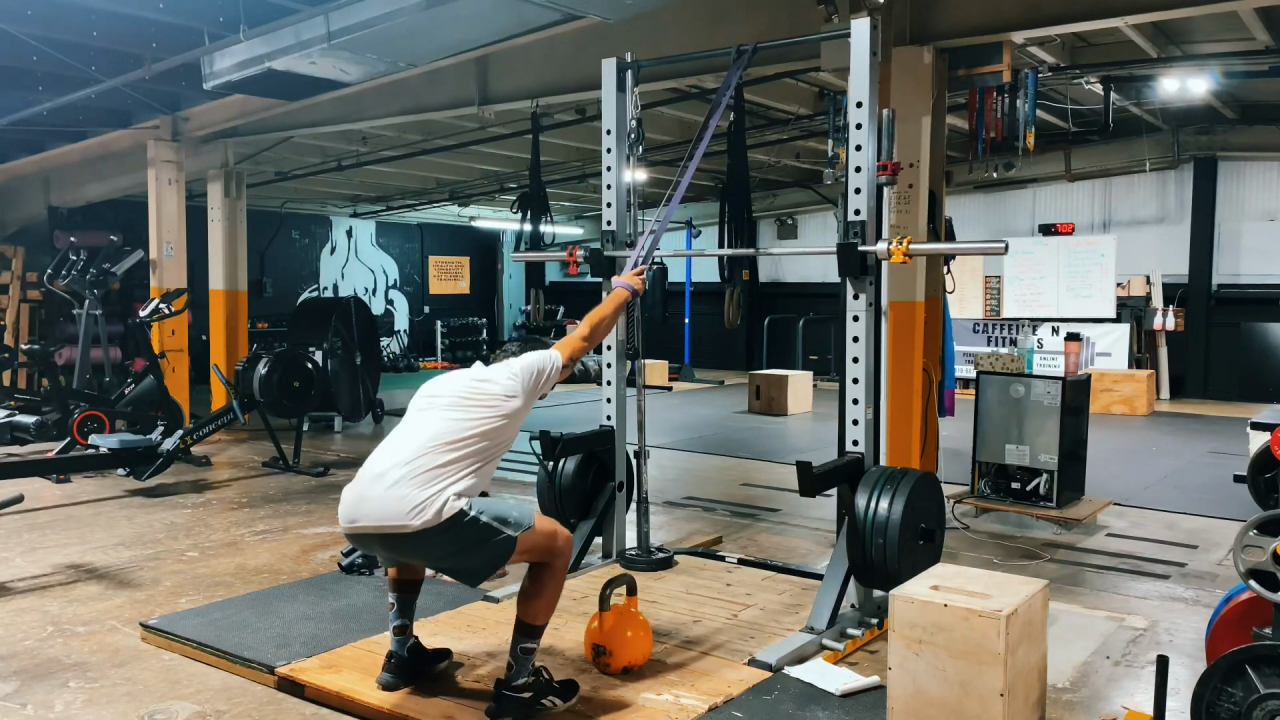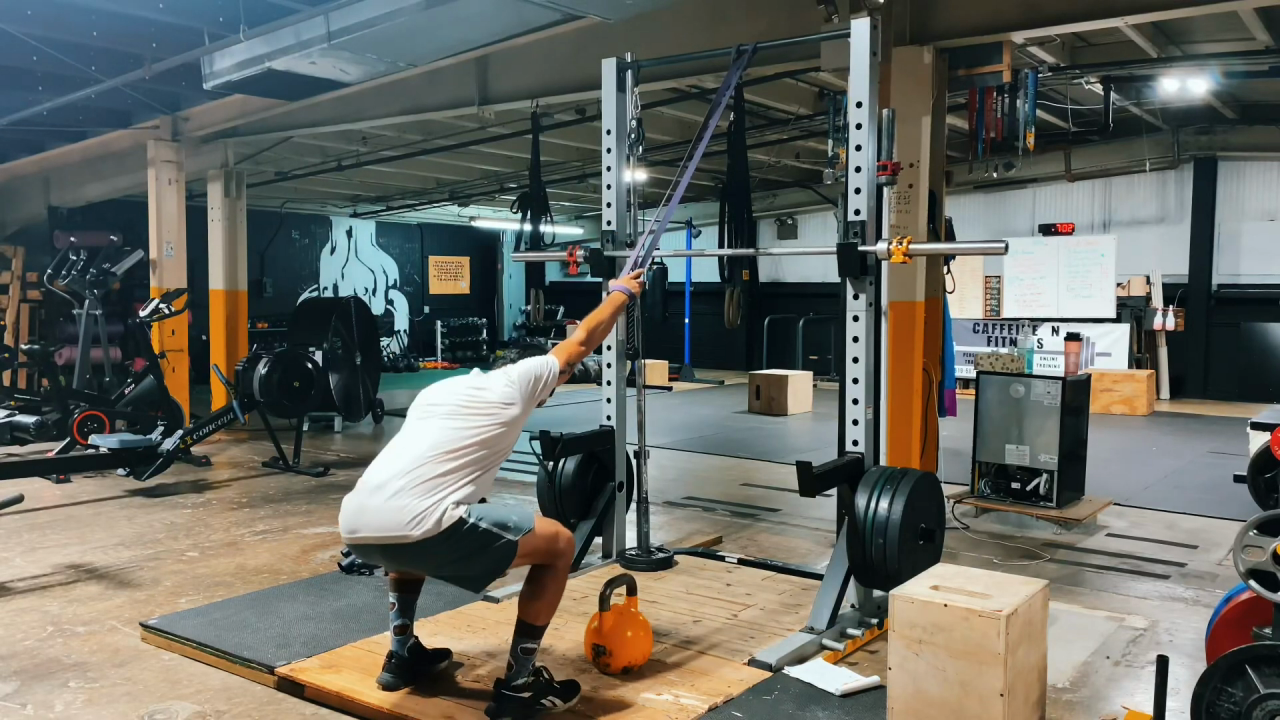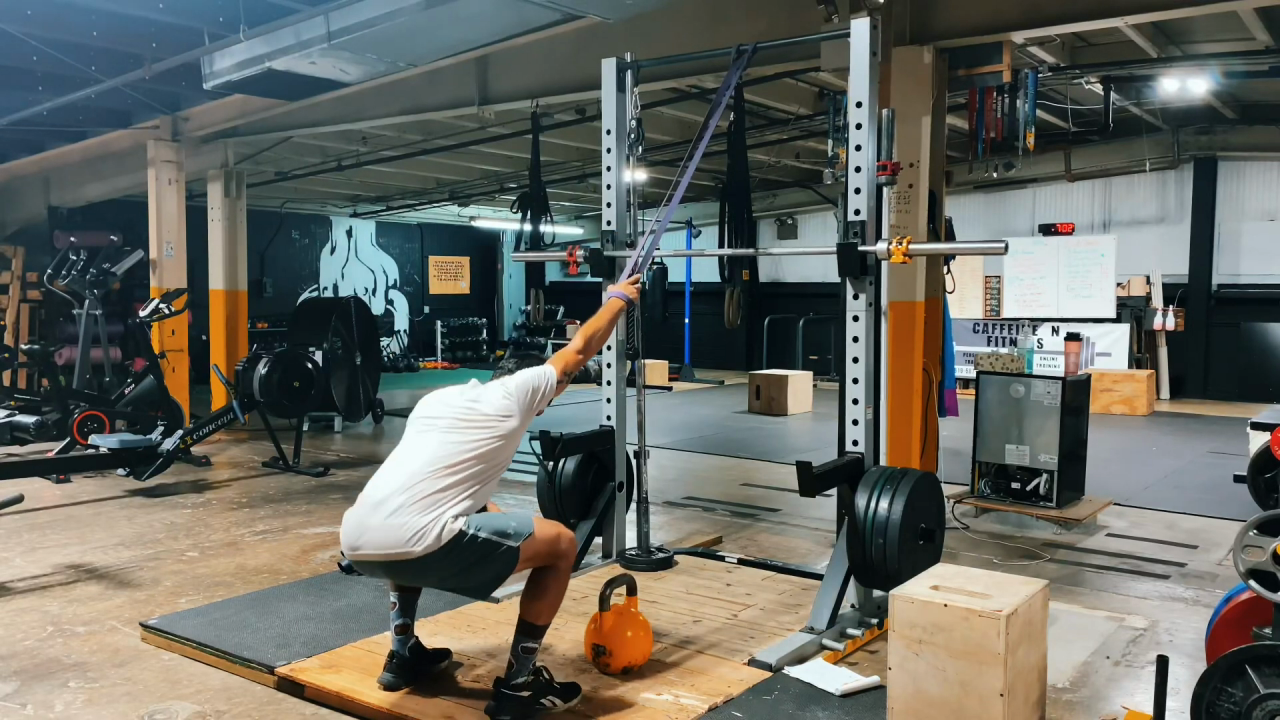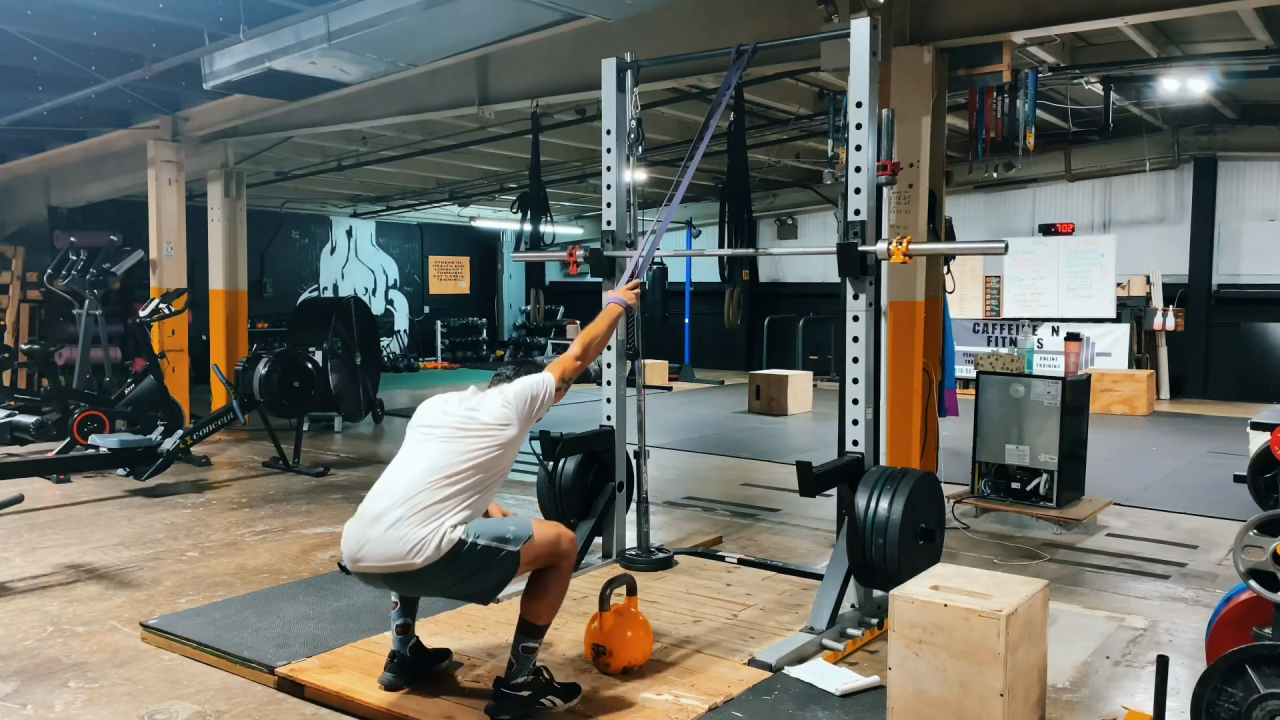
dt=0.1s
person 1, frame 1
left shoulder: (441, 381)
right shoulder: (518, 376)
right elbow: (585, 336)
left wrist: (490, 514)
right wrist: (624, 289)
left hip: (354, 518)
right hip: (414, 518)
right knee: (556, 543)
left ankle: (402, 656)
person 1, frame 2
left shoulder: (440, 388)
right shoulder: (517, 382)
right elbow: (582, 340)
left wrist: (491, 502)
right wrist: (622, 292)
left hip: (355, 528)
right hip: (415, 527)
right knee: (558, 544)
left ankle: (403, 655)
person 1, frame 3
left shoulder: (438, 397)
right shoulder: (515, 394)
right elbow: (579, 349)
left wrist: (483, 508)
right wrist: (619, 299)
left hip: (356, 543)
right hip: (410, 547)
right knee: (560, 545)
left ankle: (404, 655)
person 1, frame 4
left shoulder: (438, 402)
right shoulder: (514, 401)
right elbow: (578, 355)
left wrist: (483, 506)
right wrist: (618, 304)
left hip: (357, 553)
right hip: (412, 558)
right knee: (561, 545)
left ankle: (404, 654)
